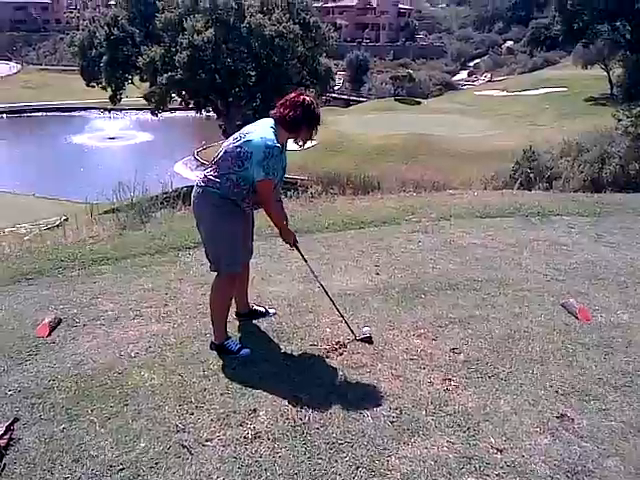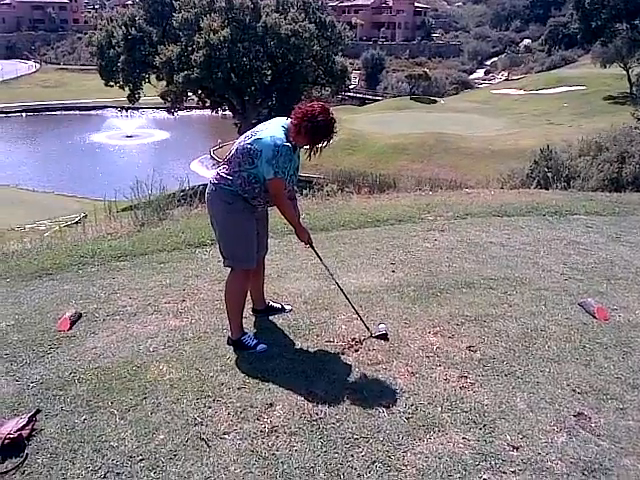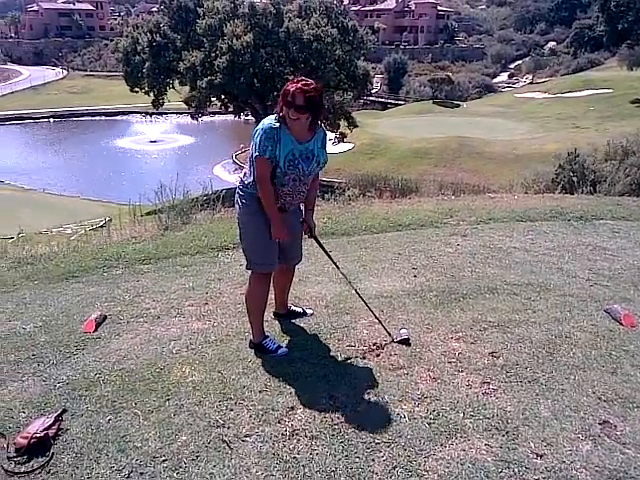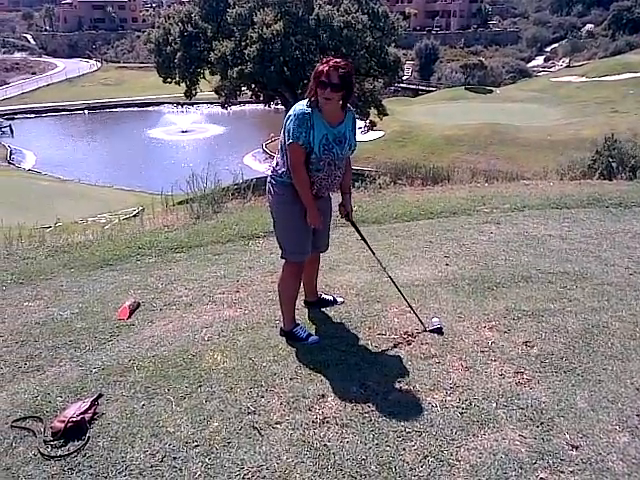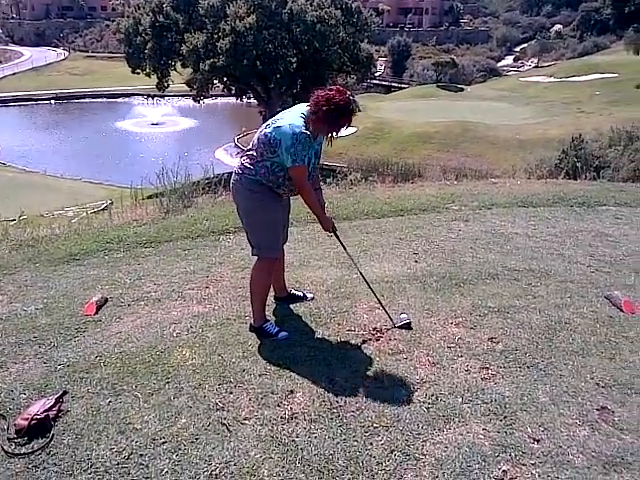
dt=1s
person 1, frame 1
left shoulder: (272, 129)
right shoulder: (267, 146)
left elbow: (271, 186)
right elbow: (266, 198)
left wrist: (281, 211)
right wrist: (284, 230)
left hip: (235, 200)
right hip: (216, 203)
left knee: (242, 259)
right knee: (228, 271)
left ankle: (244, 309)
right ankle: (220, 339)
person 1, frame 2
left shoulder: (287, 129)
right shoulder: (277, 146)
left elbow: (286, 181)
right elbow: (278, 196)
left wrist: (295, 207)
right wrist: (298, 228)
left hip: (251, 198)
right hip: (229, 200)
left knee: (257, 256)
right knee: (242, 266)
left ankle: (260, 304)
right ankle: (236, 335)
person 1, frame 3
left shoulder: (318, 134)
right shoulder: (269, 130)
left elbow: (313, 176)
right elbow: (262, 181)
left wrist: (309, 213)
right wrist: (275, 221)
left hip: (289, 206)
right hip: (257, 205)
left knee: (288, 262)
right knee: (262, 270)
left ankle: (282, 308)
right ankle: (258, 337)
person 1, frame 4
left shoulder: (348, 117)
right shoulder: (302, 115)
left elbow: (345, 160)
right elbow: (296, 167)
left wrist: (346, 196)
right wrist: (310, 209)
left hip: (319, 193)
right hip: (289, 192)
left knee: (314, 250)
right knee: (296, 259)
left ankle: (312, 296)
right ankle: (289, 325)
person 1, frame 5
left shoulder: (312, 117)
right shoulder: (296, 133)
left elbow: (310, 163)
right elbow: (301, 184)
left wrist: (318, 192)
right wrist: (322, 217)
left hip: (275, 186)
right hip: (254, 188)
left knee: (278, 243)
right knee: (268, 254)
left ankle: (281, 292)
right ankle: (258, 321)
